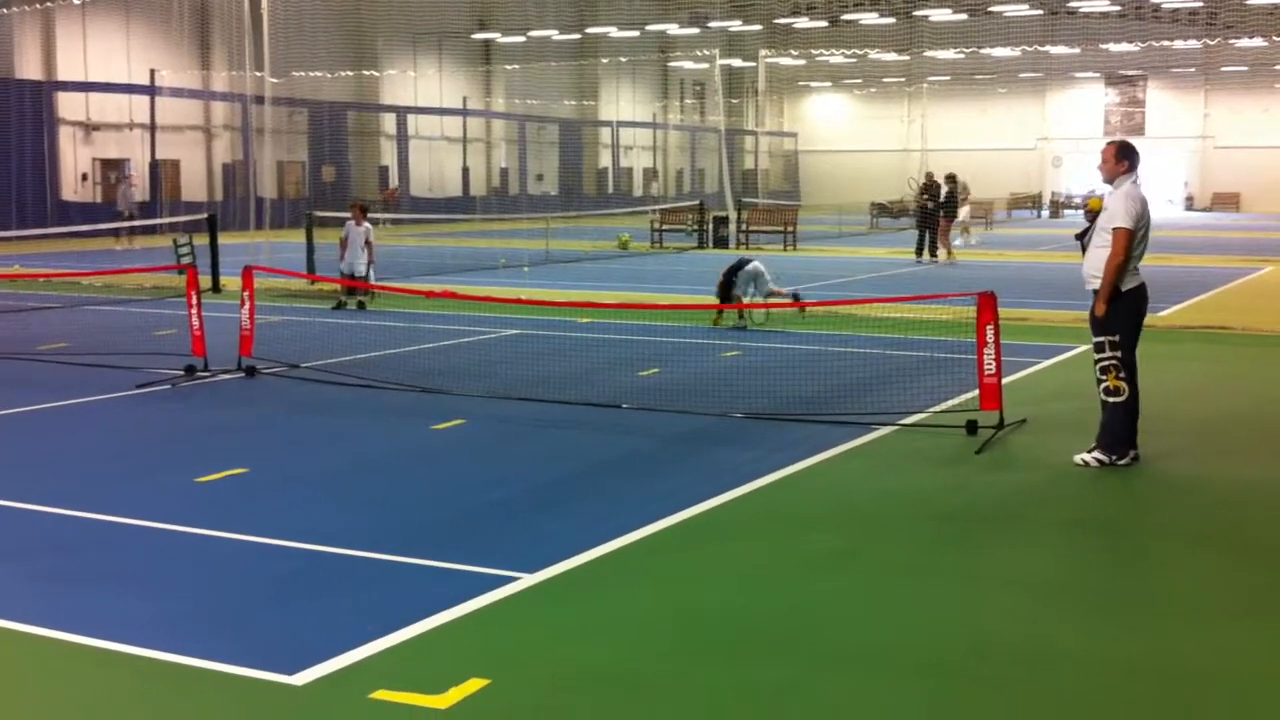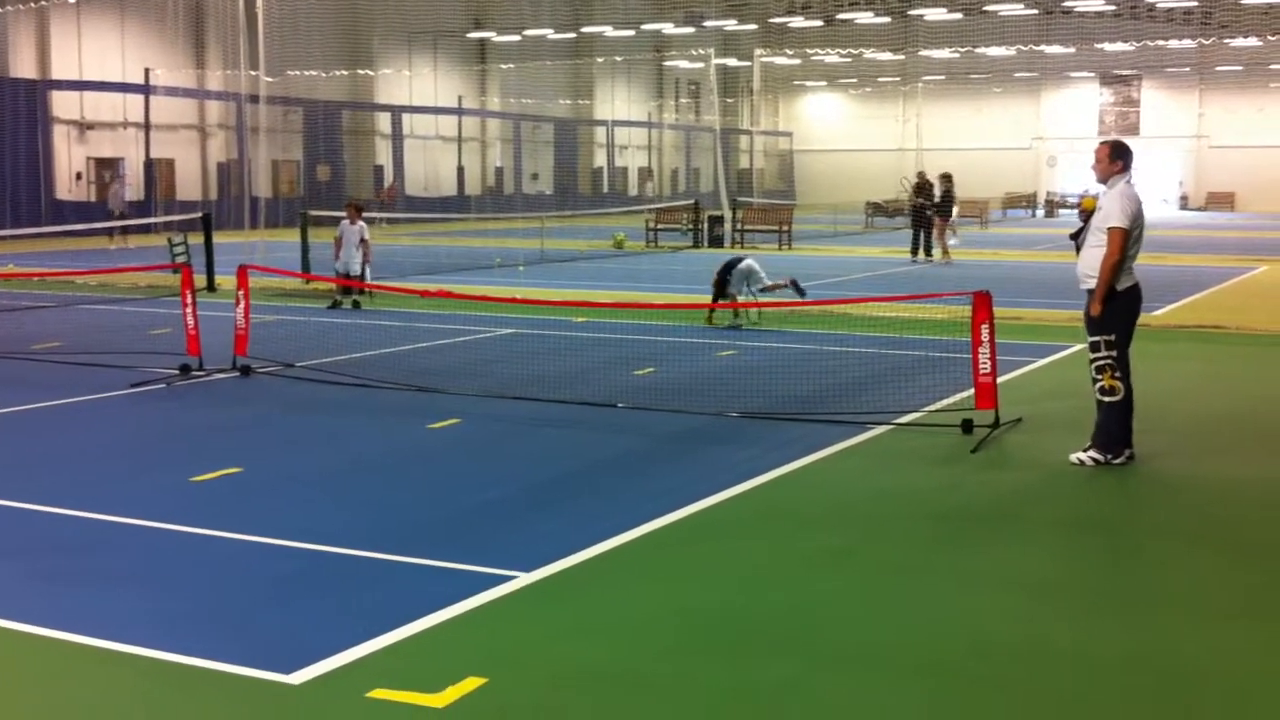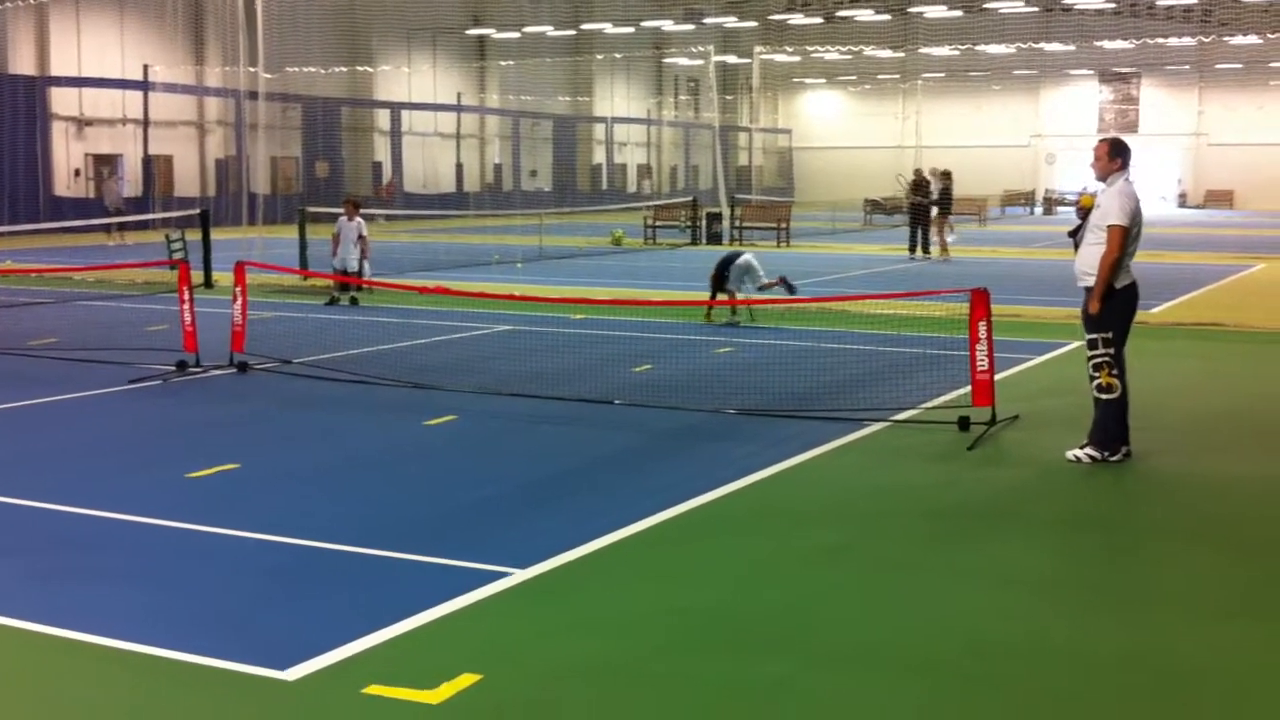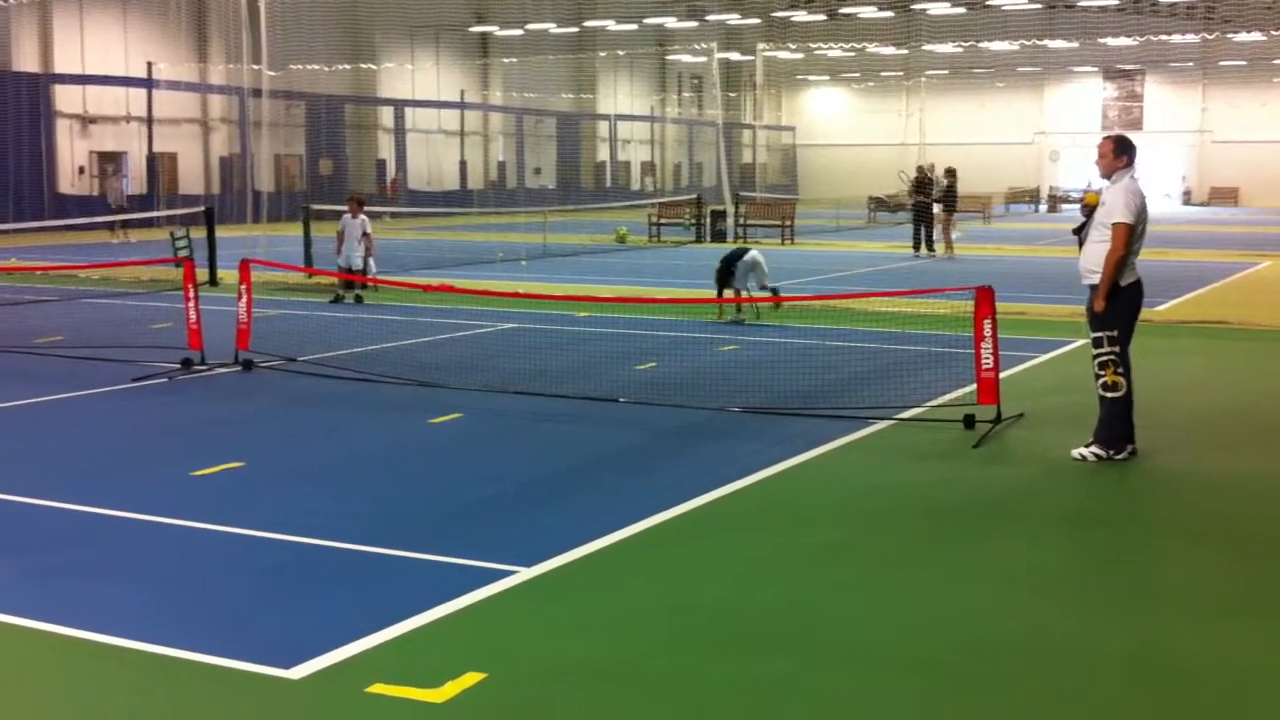
dt=0.1s
person 1, frame 1
left shoulder: (1124, 197)
right shoulder: (1125, 195)
left elbow: (1118, 255)
left wrist: (1102, 300)
right wrist: (1095, 221)
left hip: (1117, 296)
right hip: (1123, 294)
left knee: (1111, 372)
right knee: (1121, 371)
left ankle: (1113, 448)
right ankle: (1123, 444)
person 1, frame 2
left shoulder: (1119, 197)
right shoulder: (1116, 195)
left elbow: (1114, 255)
left wrist: (1098, 300)
right wrist: (1089, 220)
left hip: (1111, 296)
right hip: (1115, 294)
left knee: (1106, 372)
right knee: (1113, 371)
left ankle: (1109, 447)
right ankle: (1118, 442)
person 1, frame 3
left shoulder: (1118, 195)
right shoulder: (1113, 192)
left elbow: (1113, 252)
left wrist: (1096, 298)
right wrist: (1087, 217)
left hip: (1109, 293)
right hip: (1109, 292)
left knee: (1103, 369)
right knee: (1108, 368)
left ankle: (1106, 444)
right ankle: (1114, 440)
person 1, frame 4
left shoulder: (1124, 192)
right shoulder: (1117, 190)
left elbow: (1118, 250)
left wrist: (1101, 295)
right wrist: (1092, 214)
left hip: (1114, 291)
right hip: (1112, 290)
left knee: (1109, 367)
right knee: (1112, 365)
left ankle: (1112, 443)
right ankle: (1119, 438)
